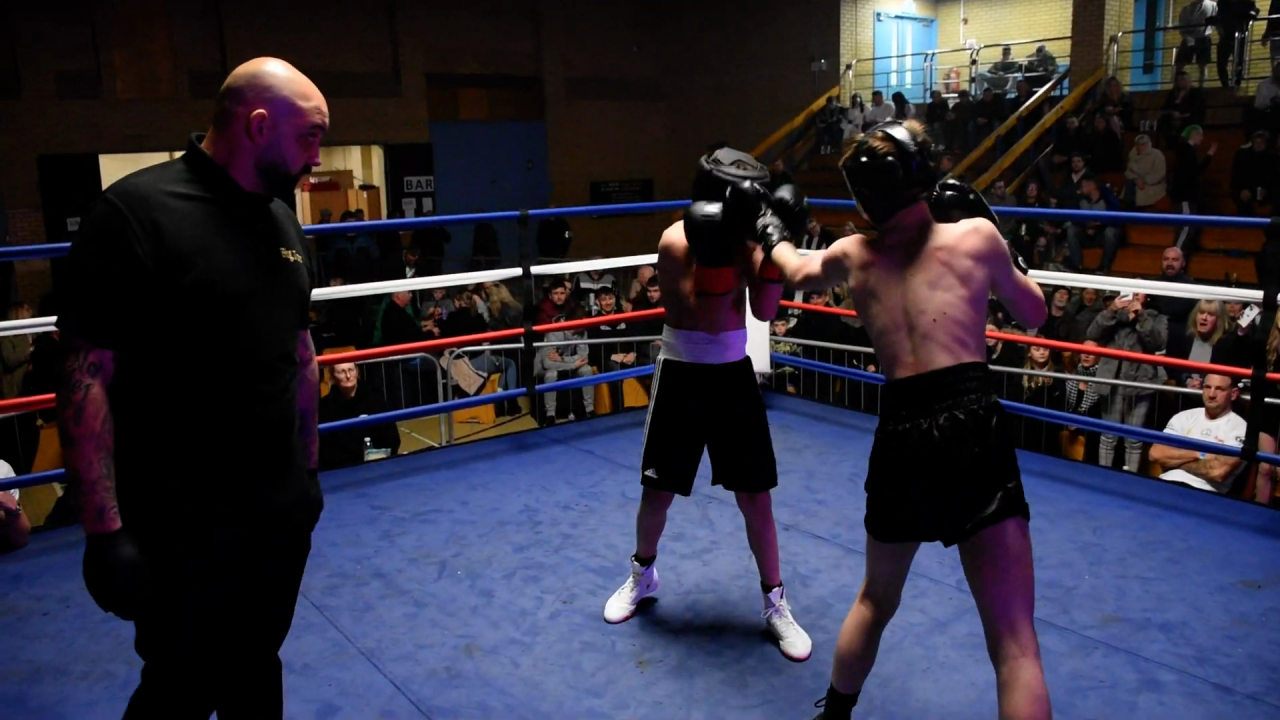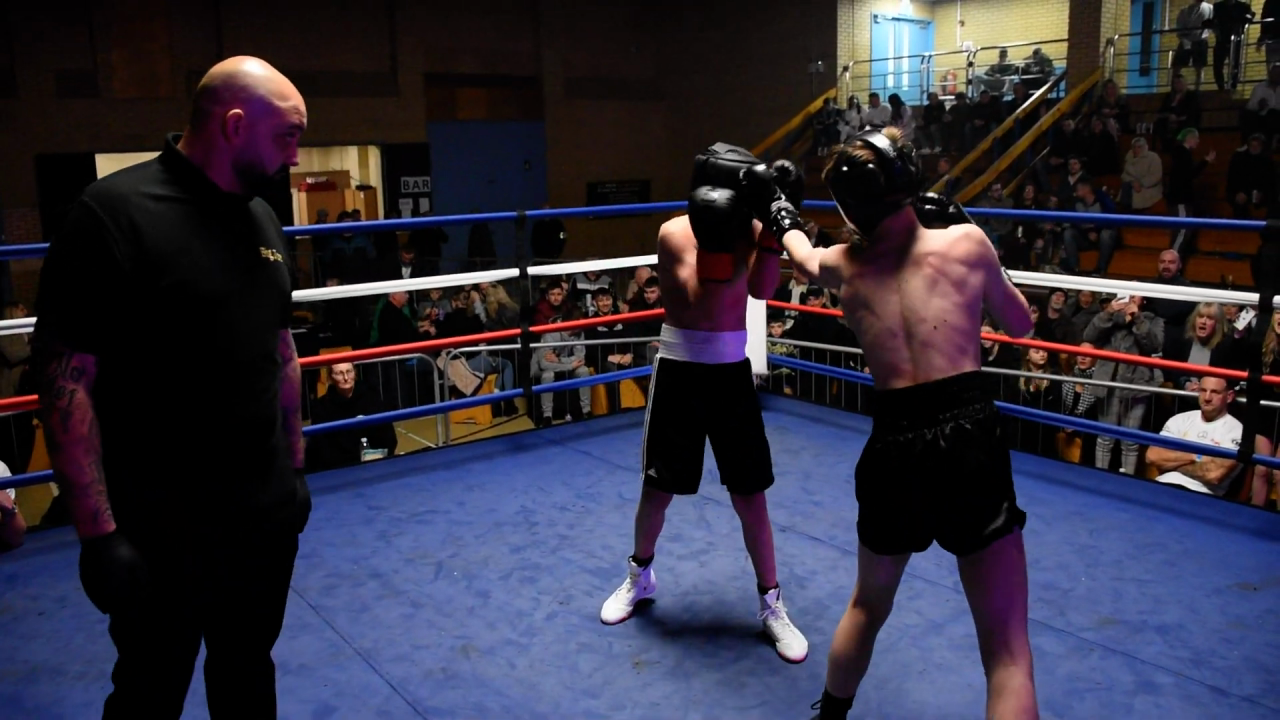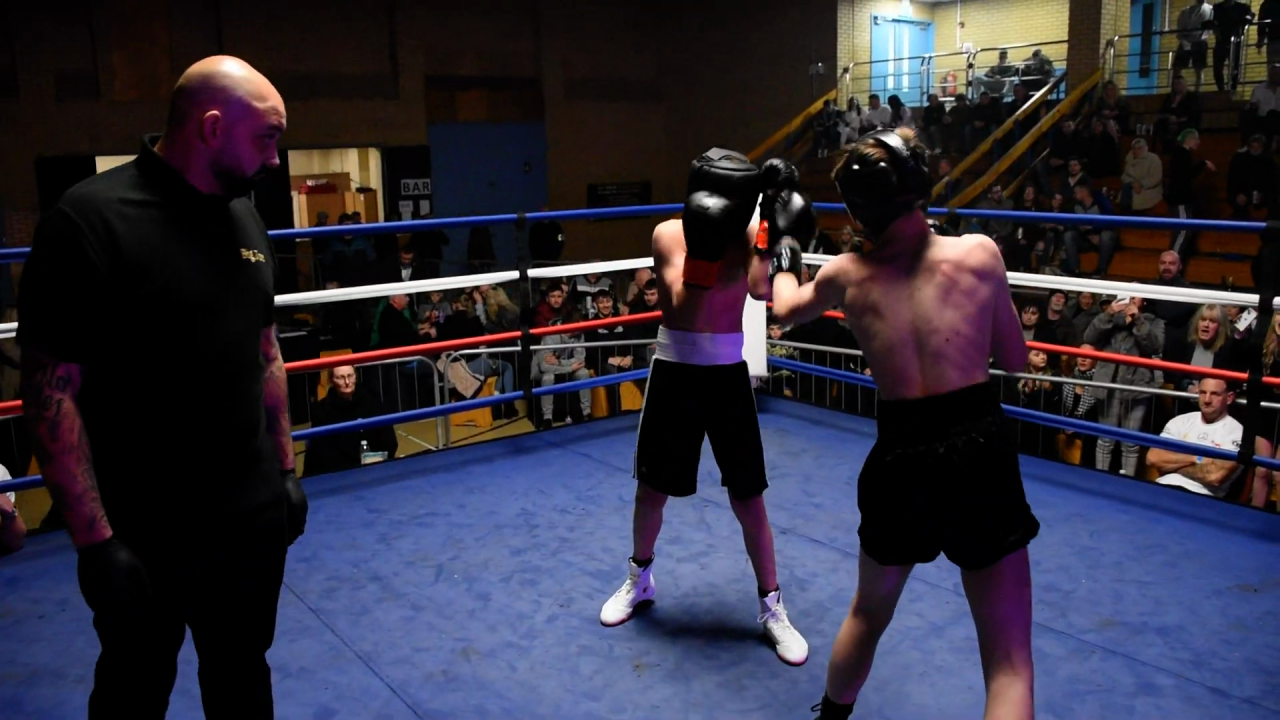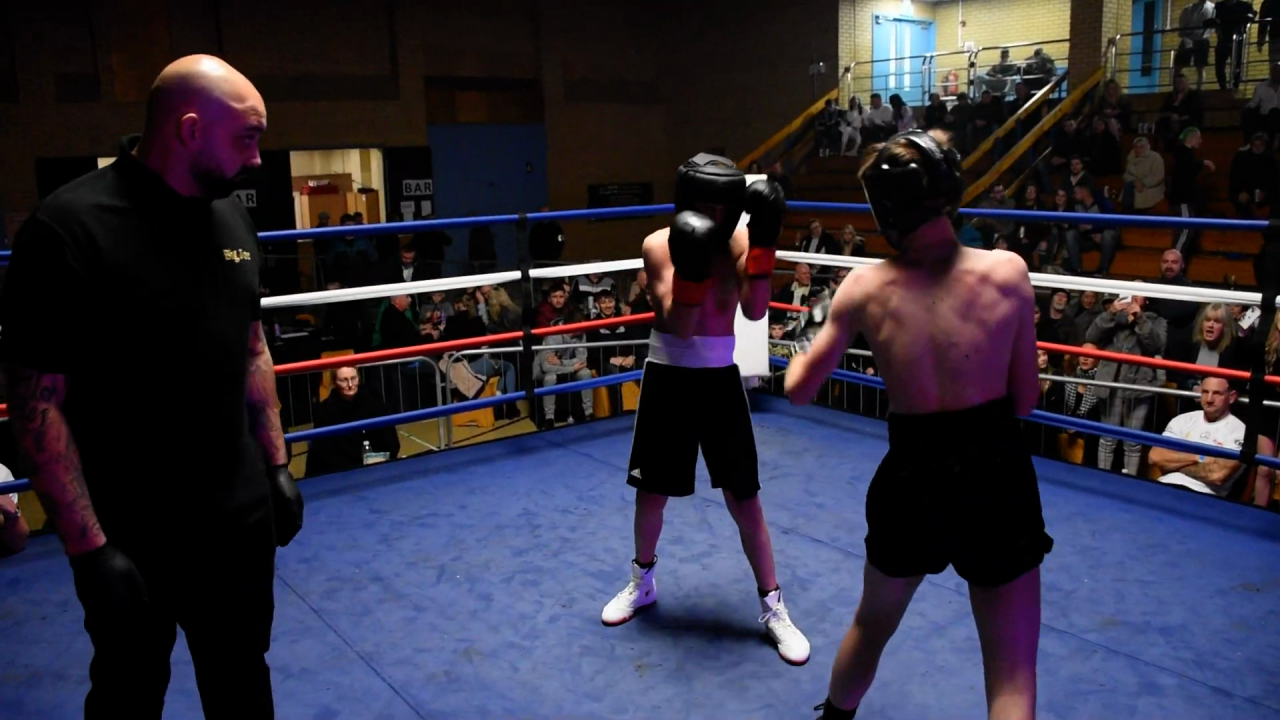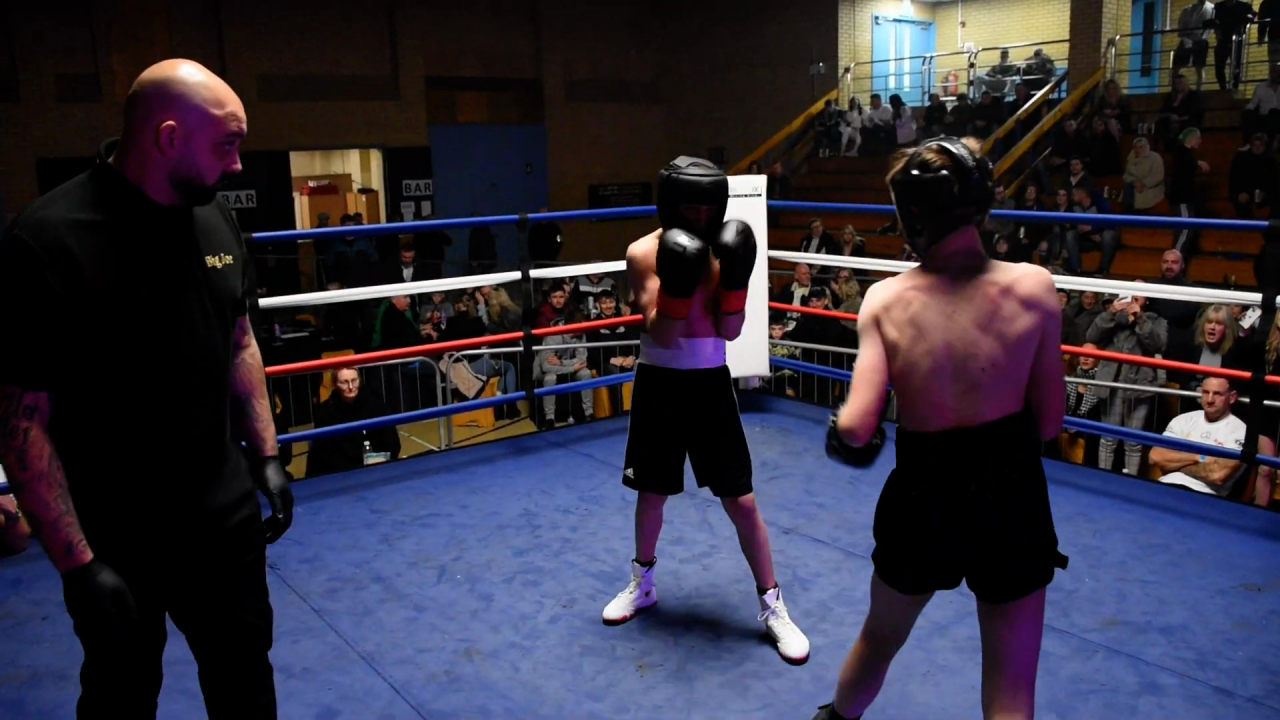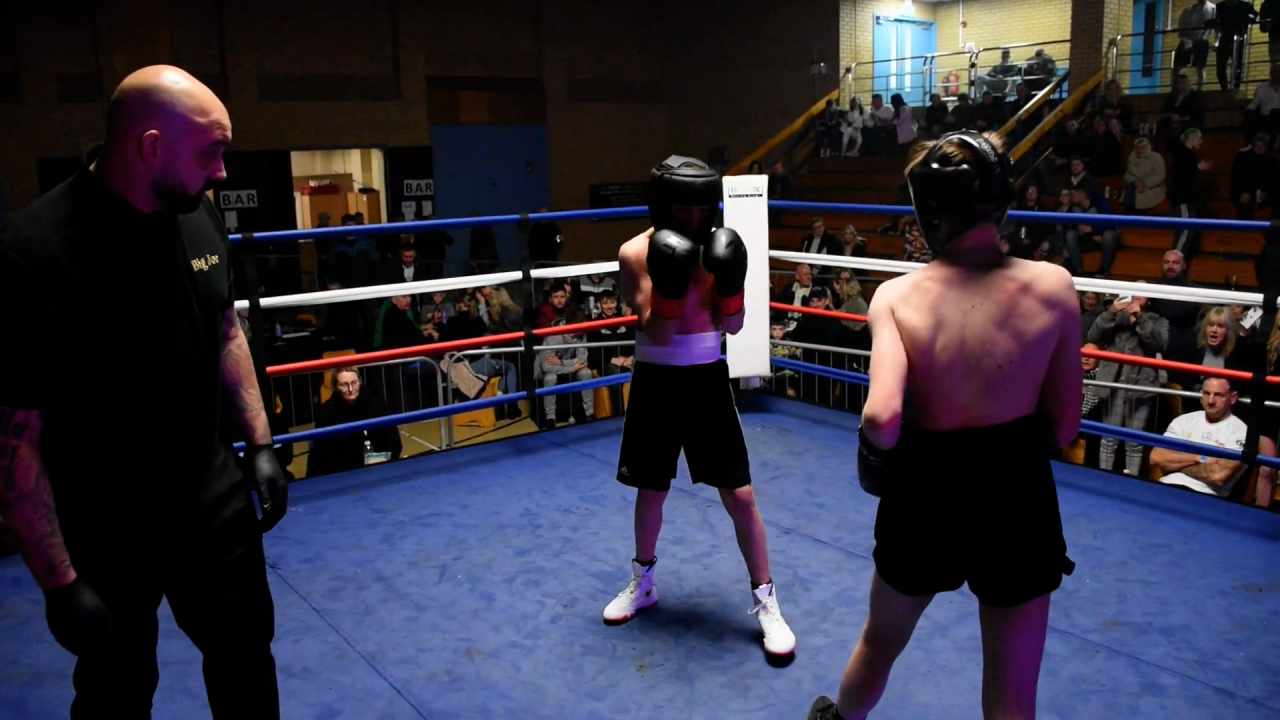
dt=0.1s
person 1, frame 1
left shoulder: (282, 221)
right shoulder: (136, 212)
right elbow: (84, 378)
left wrist: (309, 467)
right wrist: (105, 529)
left hip: (280, 501)
right hip: (179, 514)
person 1, frame 2
left shoulder: (262, 218)
right shoulder: (113, 214)
right elbow: (66, 382)
left wrist: (295, 467)
right wrist: (99, 532)
left hip: (264, 501)
right hip: (162, 514)
person 1, frame 3
left shoulder: (243, 217)
right shoulder: (92, 220)
right elbow: (50, 392)
left wrist: (286, 467)
right wrist: (95, 539)
left hip: (252, 502)
right hip: (146, 516)
person 1, frame 4
left shoulder: (229, 214)
right shoulder: (69, 227)
left wrist: (277, 465)
right wrist: (88, 547)
left hip: (237, 503)
right hip: (131, 520)
person 1, frame 5
left shoulder: (213, 216)
left wrist: (267, 455)
right wrist: (77, 561)
left hip: (222, 497)
right hip: (117, 522)
left knee: (243, 661)
person 1, frame 6
left shoulder: (197, 217)
left wrist: (259, 444)
right wrist: (59, 581)
left hip: (210, 492)
right hip: (105, 524)
left knee: (245, 650)
person 2, frame 1
left shoulder: (854, 257)
right shoulder: (974, 237)
left elbow: (799, 271)
right elbow: (1033, 313)
left wrist: (771, 236)
left hip: (899, 441)
right hip: (971, 435)
left knee: (876, 599)
right knee: (1013, 639)
person 2, frame 2
left shoulder: (844, 266)
right shoulder: (965, 243)
left elbow: (804, 256)
right elbow: (1021, 326)
left wrist: (781, 218)
left hip: (892, 451)
right hip: (970, 445)
left knee: (868, 604)
right knee: (1007, 650)
person 2, frame 3
left shoulder: (847, 277)
right shoulder: (978, 256)
left elbow: (787, 307)
right elbow: (1016, 357)
left wrist: (785, 256)
left hip: (899, 465)
right hip: (980, 458)
left knee: (869, 614)
right knee: (1008, 666)
person 2, frame 4
left shoulder: (865, 290)
right shoulder: (1007, 271)
left elbow: (799, 388)
right elbow: (1026, 399)
left wrist: (801, 364)
left hip: (911, 478)
right hip: (996, 477)
left knee: (872, 623)
person 2, frame 5
left shoulder: (885, 301)
right shoulder: (1033, 289)
left elbow: (854, 427)
right elbow: (1048, 423)
left wrist: (846, 435)
left hip: (921, 497)
right hip: (1008, 497)
left knee: (878, 637)
person 2, frame 6
left shoulder: (897, 296)
right shoulder: (1053, 287)
left elbow: (882, 418)
right elbow: (1064, 428)
left wrist: (879, 455)
left hip: (924, 497)
right hip: (1016, 500)
left knee: (881, 638)
person 3, frame 1
left shoulder: (749, 238)
right shoulder: (678, 240)
left elbow: (766, 310)
right elbow: (709, 319)
right wrist: (715, 256)
left hip: (734, 375)
right hip: (682, 377)
left knee: (756, 498)
right knee: (659, 491)
left ankle: (776, 605)
right ankle: (641, 576)
person 3, frame 2
left shoulder: (750, 229)
right shoulder: (676, 233)
left elbow: (762, 291)
right elbow: (707, 311)
right wrist: (715, 243)
left hip: (732, 375)
right hip: (680, 376)
left knee: (751, 500)
right knee: (659, 491)
left ankle: (772, 606)
right ankle: (639, 577)
person 3, frame 3
left shoulder: (749, 233)
right shoulder: (670, 236)
left elbow: (761, 289)
right elbow: (687, 315)
right wrist: (703, 251)
left hip: (728, 378)
right hip: (675, 377)
left knee: (750, 500)
right knee: (653, 491)
left ankle: (772, 609)
right ankle: (638, 580)
person 3, frame 4
left shoulder: (739, 240)
right shoulder: (659, 245)
left elbow: (755, 309)
right elbow: (677, 325)
left wrist: (764, 237)
right wrist: (692, 269)
left hip: (720, 381)
right hip: (668, 380)
left knee: (745, 502)
right knee: (651, 493)
left ankle: (773, 608)
right ankle: (641, 581)
person 3, frame 5
left shoulder: (722, 250)
right shoulder: (642, 254)
left elbow: (730, 331)
right elbow: (661, 337)
left wrist: (736, 276)
right wrist: (675, 285)
left hip: (710, 383)
right hip: (659, 383)
left knee: (742, 502)
right knee: (650, 493)
left ankle: (773, 606)
right ankle: (642, 581)
person 3, frame 6
left shoulder: (716, 248)
right shoulder: (636, 252)
left elbow: (731, 327)
right elbow: (656, 335)
left wrist: (731, 279)
right wrist: (668, 284)
left hip: (707, 379)
right hip: (656, 380)
left knee: (739, 495)
right knee: (649, 491)
left ankle: (765, 602)
right ankle: (643, 582)
